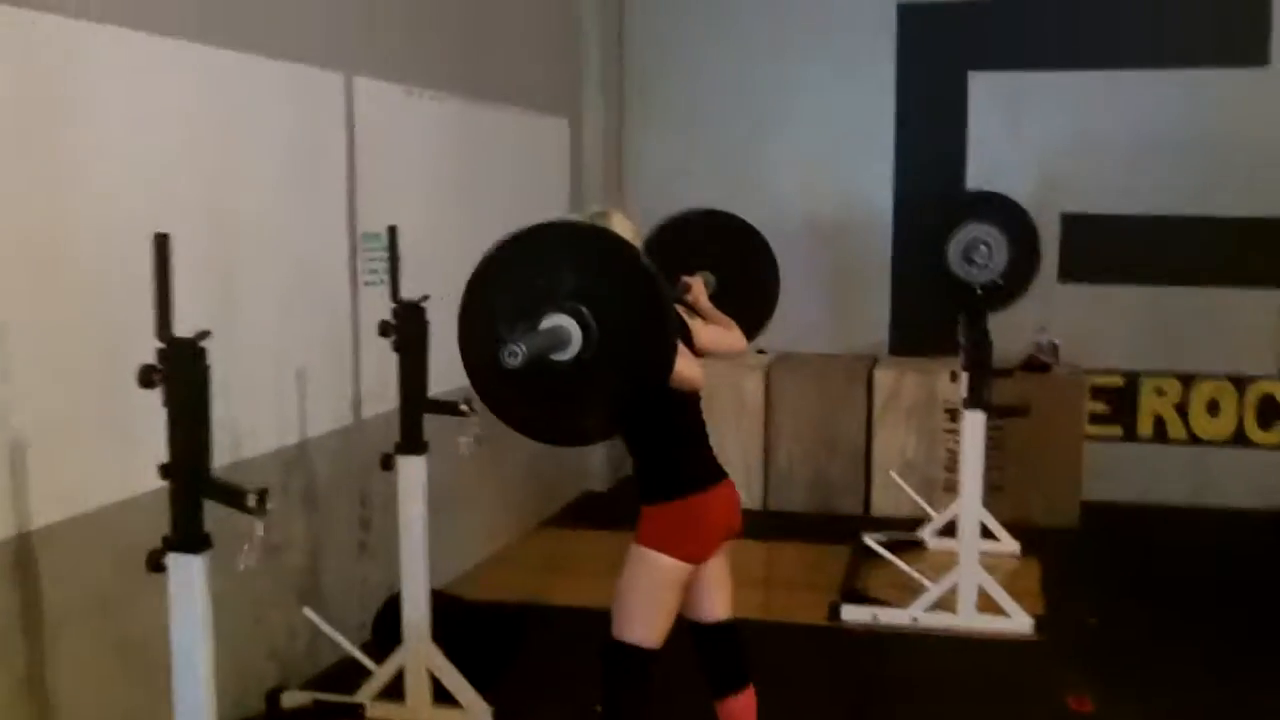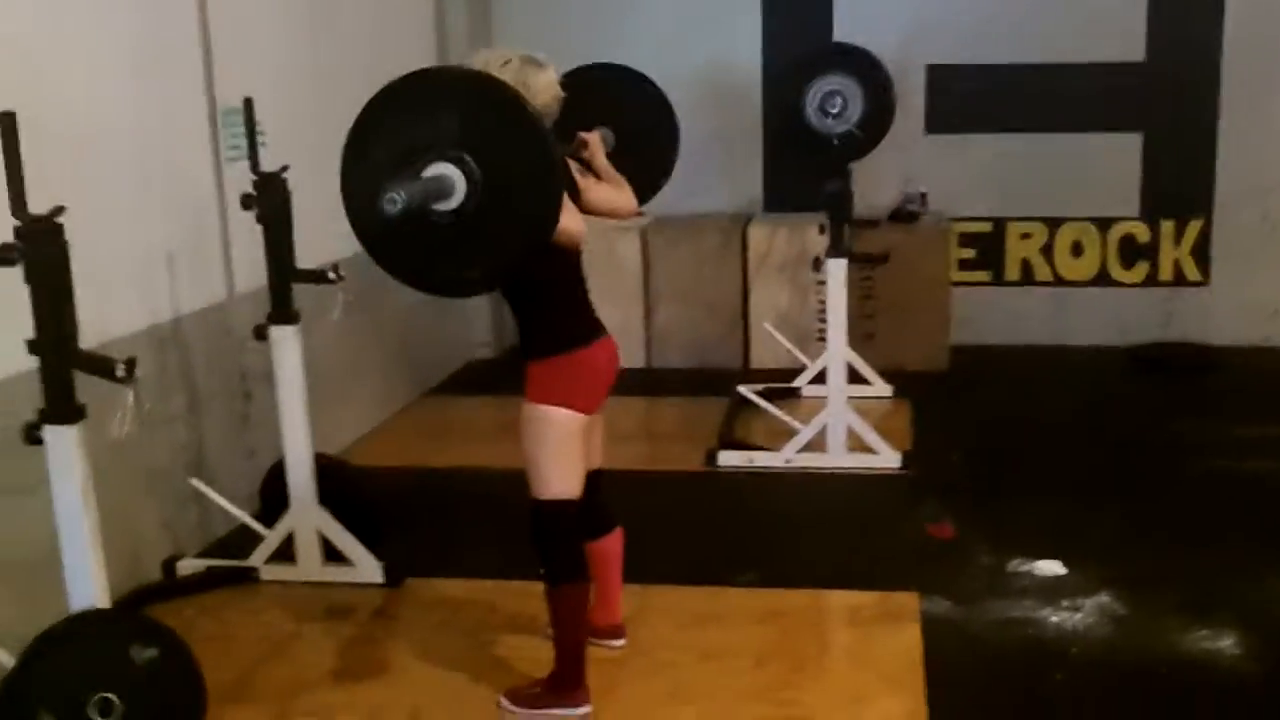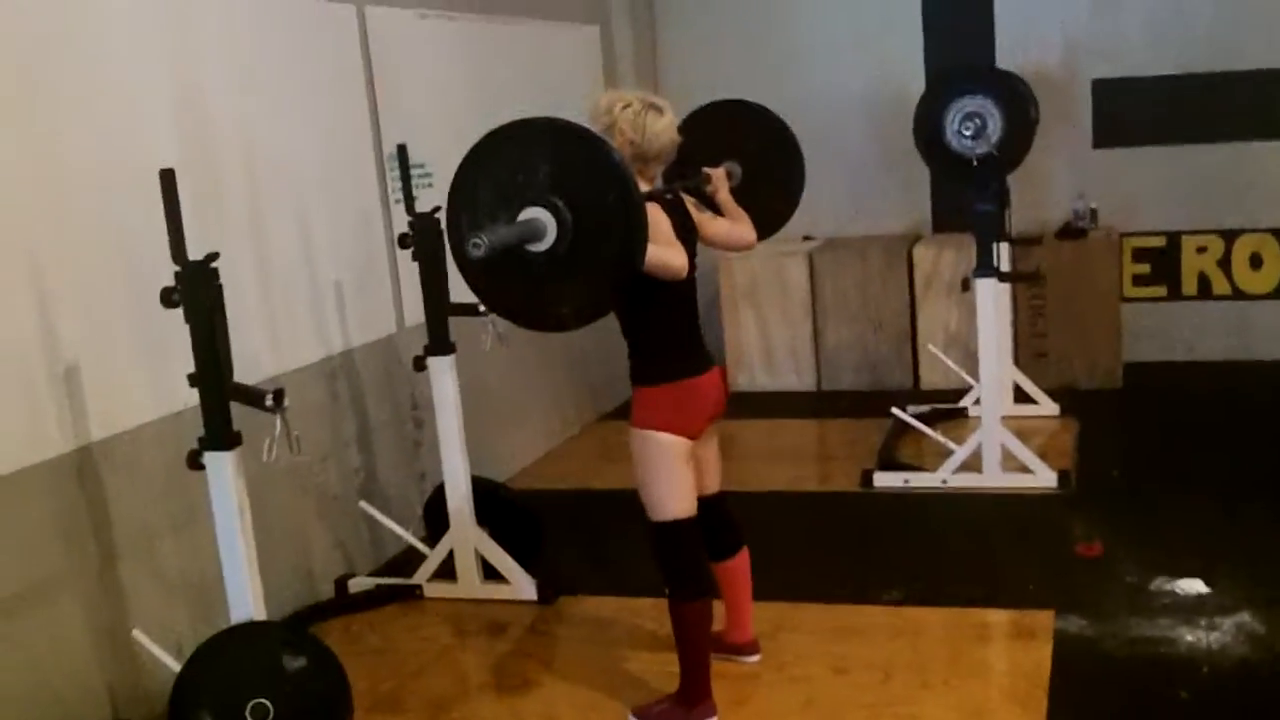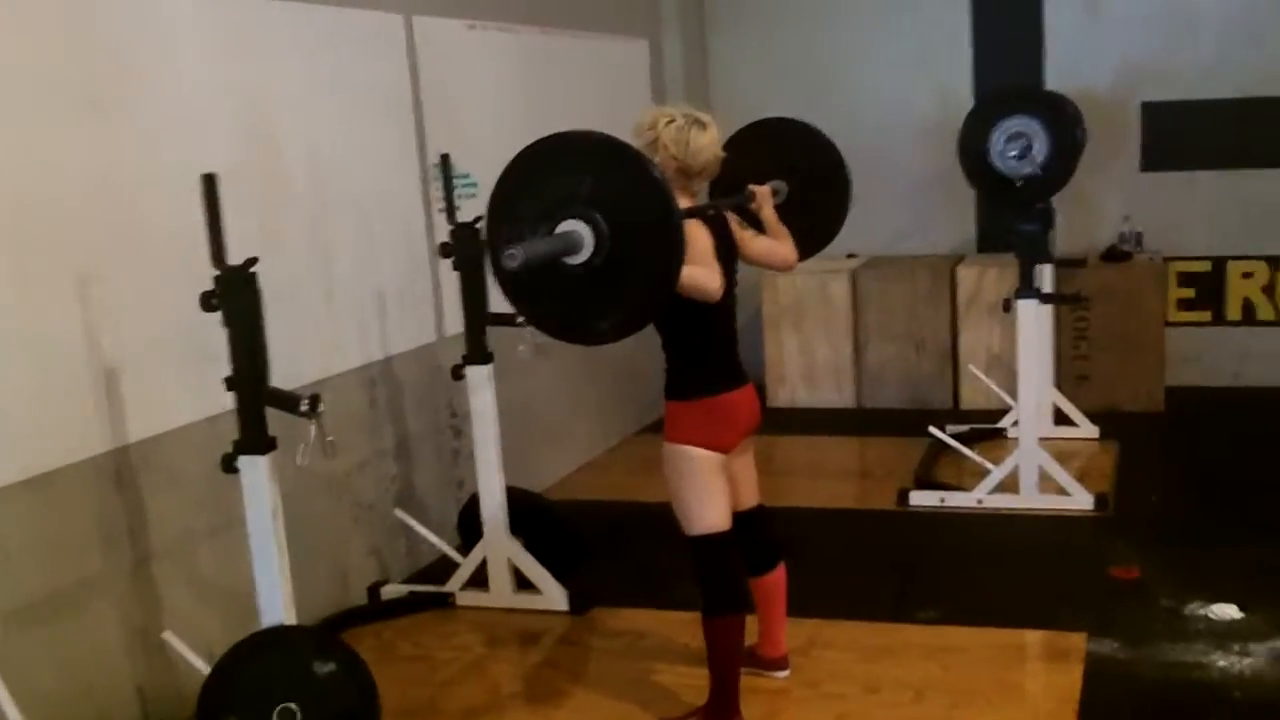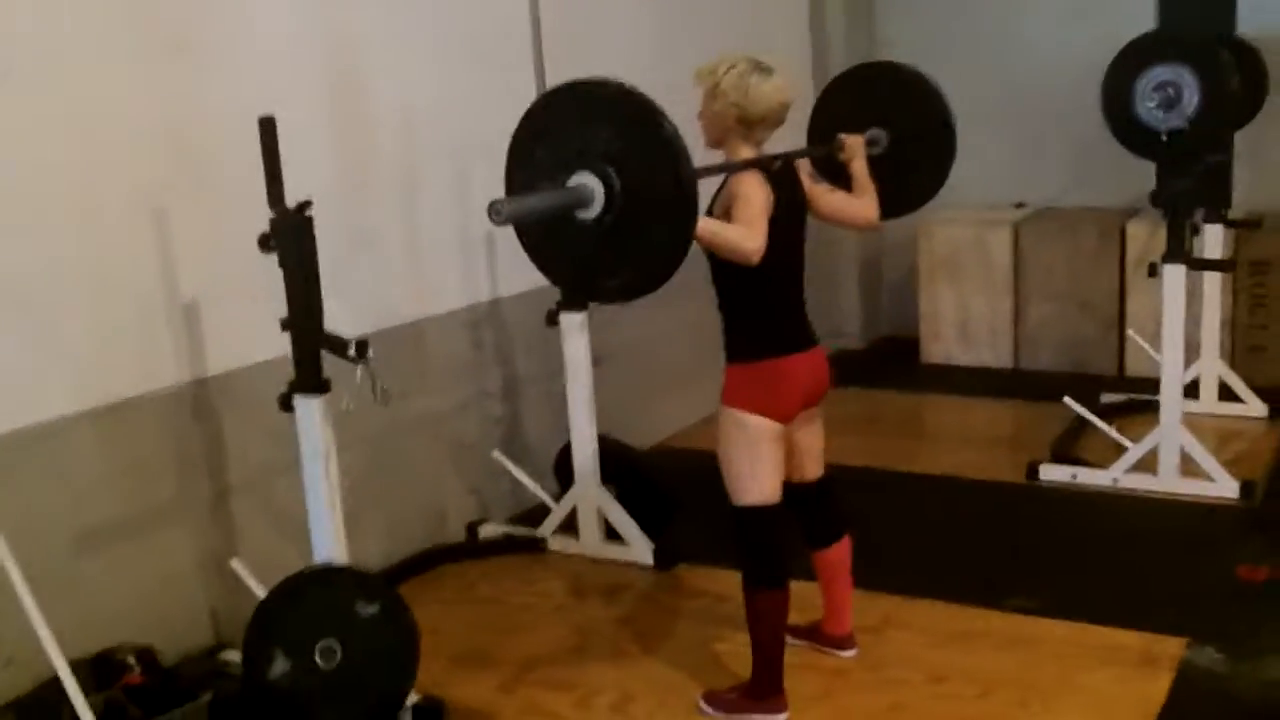
dt=1s
person 1, frame 1
right shoulder: (668, 315)
left elbow: (690, 376)
right elbow: (736, 342)
right wrist: (701, 301)
left hip: (675, 511)
right hip: (713, 497)
left knee: (626, 664)
right knee: (718, 644)
person 1, frame 2
right shoulder: (557, 166)
left elbow: (571, 230)
right elbow: (626, 202)
right wrist: (598, 156)
left hip: (561, 366)
right hip: (590, 350)
left knee: (555, 522)
right knee: (587, 498)
right ankle: (606, 618)
person 1, frame 3
right shoulder: (677, 203)
left elbow: (673, 263)
right elbow: (744, 236)
right wrist: (721, 191)
left hip: (666, 394)
right hip: (700, 379)
left knee: (676, 542)
right knee: (712, 515)
right ankle: (740, 634)
person 1, frame 4
left shoulder: (681, 228)
right shoulder: (720, 220)
left elbow: (708, 284)
right elbow: (785, 256)
right wrist: (765, 209)
left hip: (698, 411)
right hip: (735, 397)
left knee: (714, 557)
right knee: (751, 529)
right ankle: (771, 649)
person 1, frame 5
left shoulder: (745, 185)
right shoulder: (792, 173)
left elbow: (747, 247)
right elbow: (865, 213)
right wrist: (856, 163)
left hip: (763, 374)
right hip: (807, 361)
left knee: (754, 533)
right knee: (813, 501)
right ankle: (837, 627)
